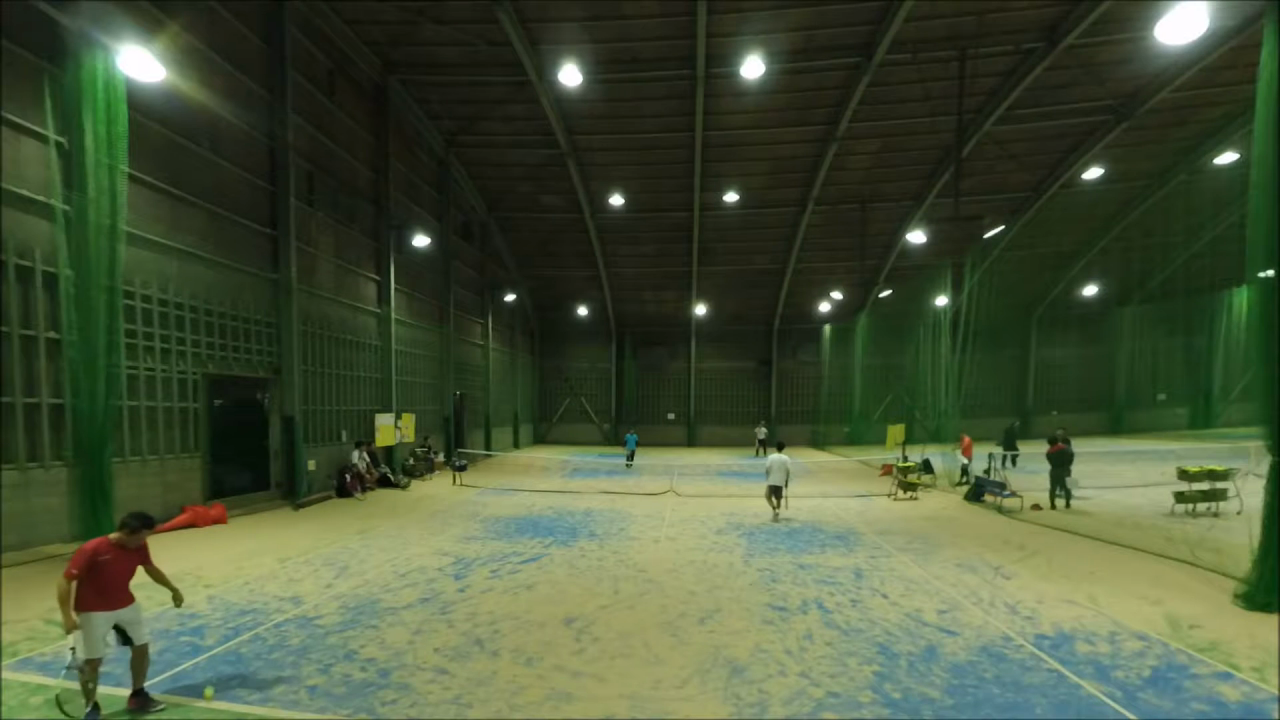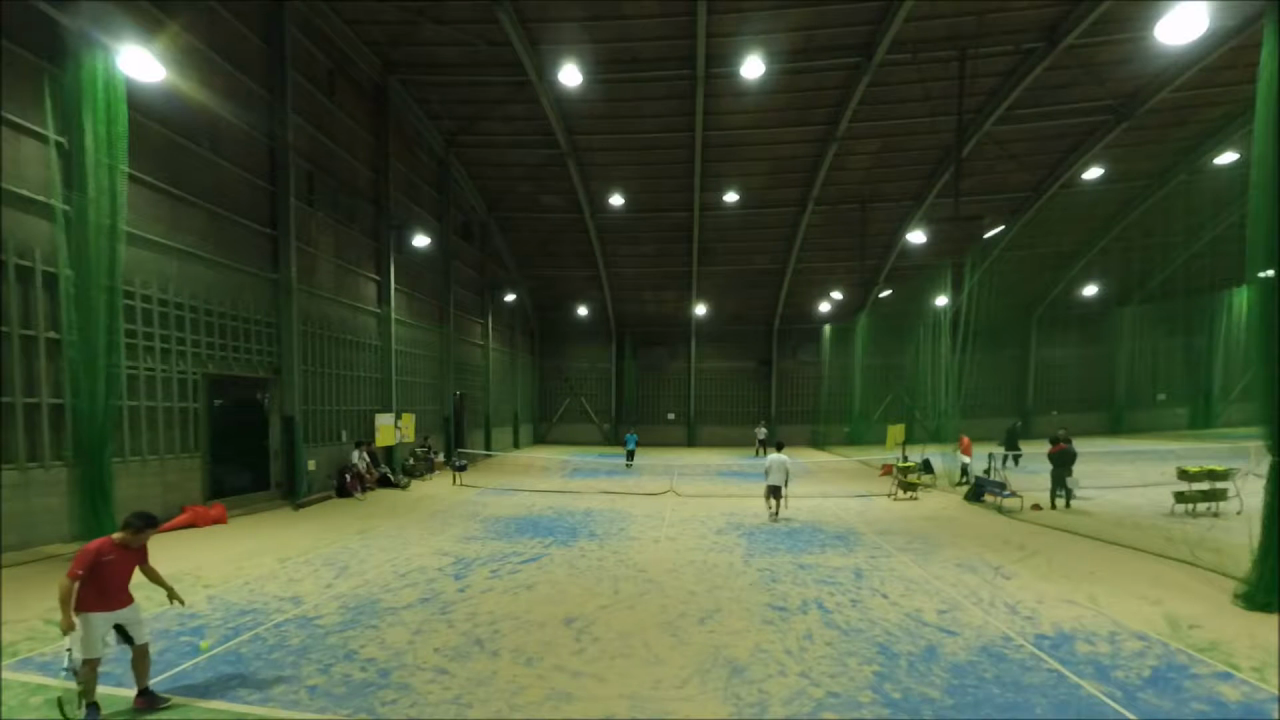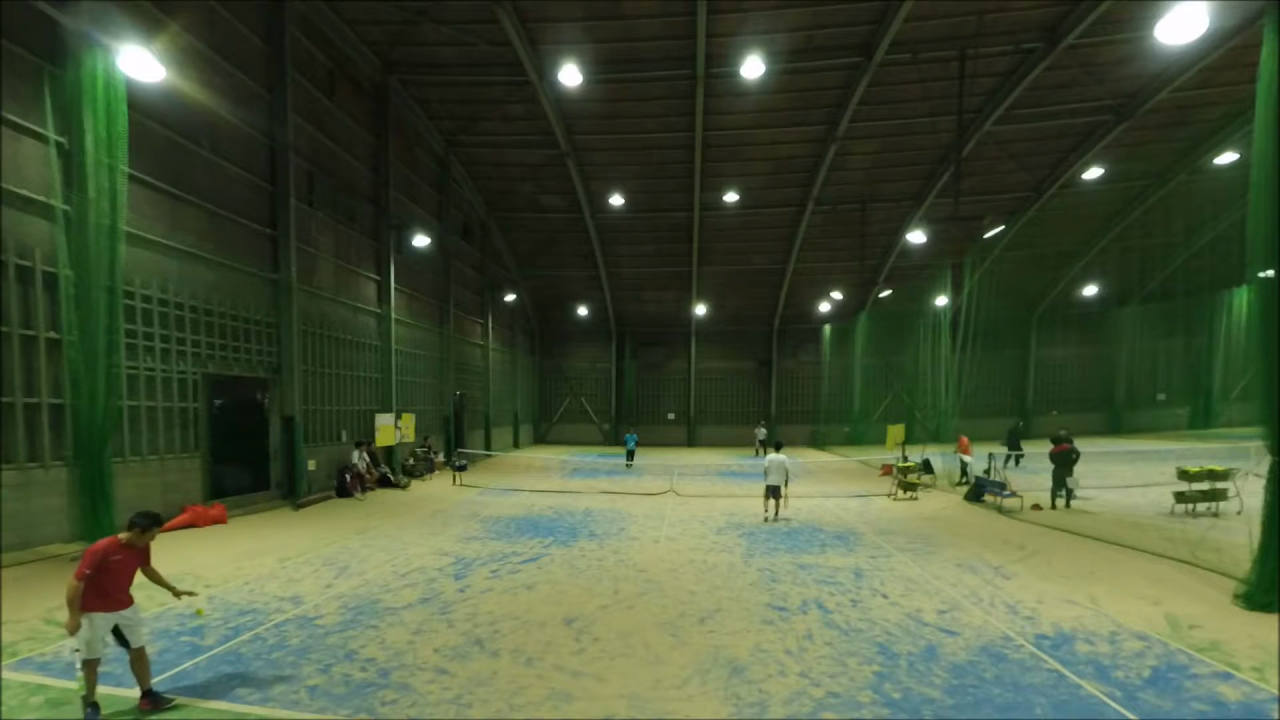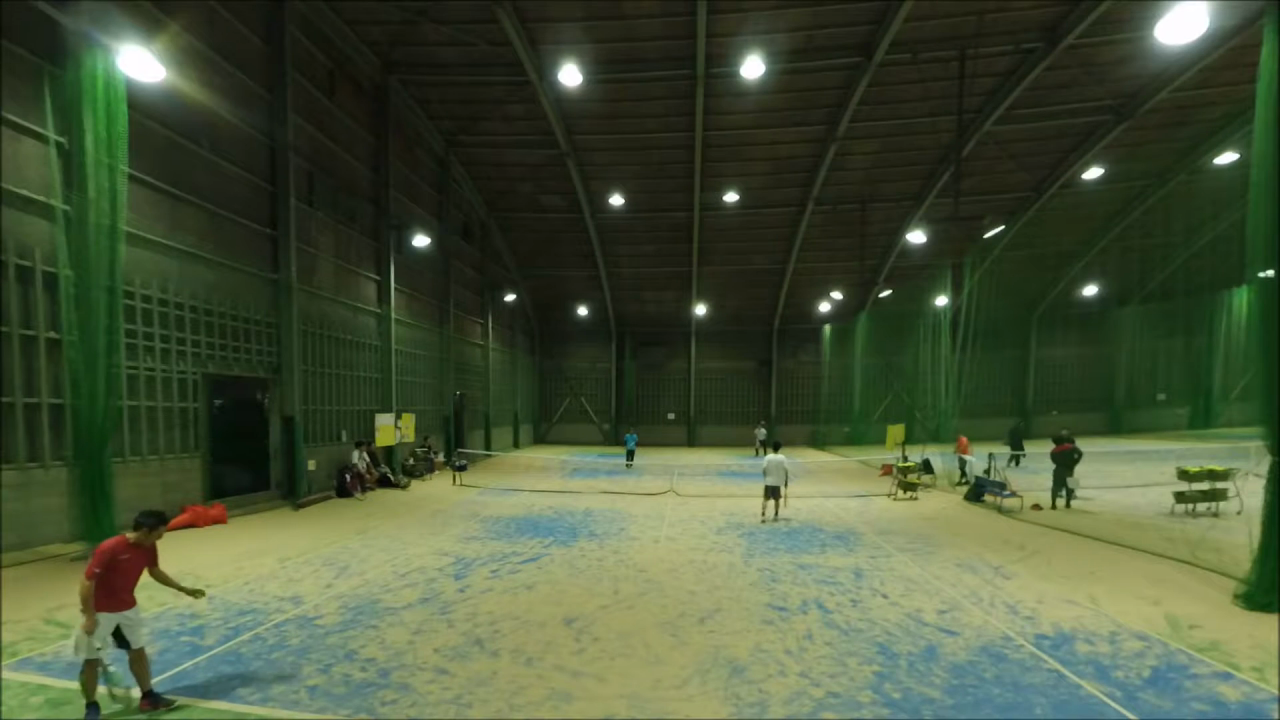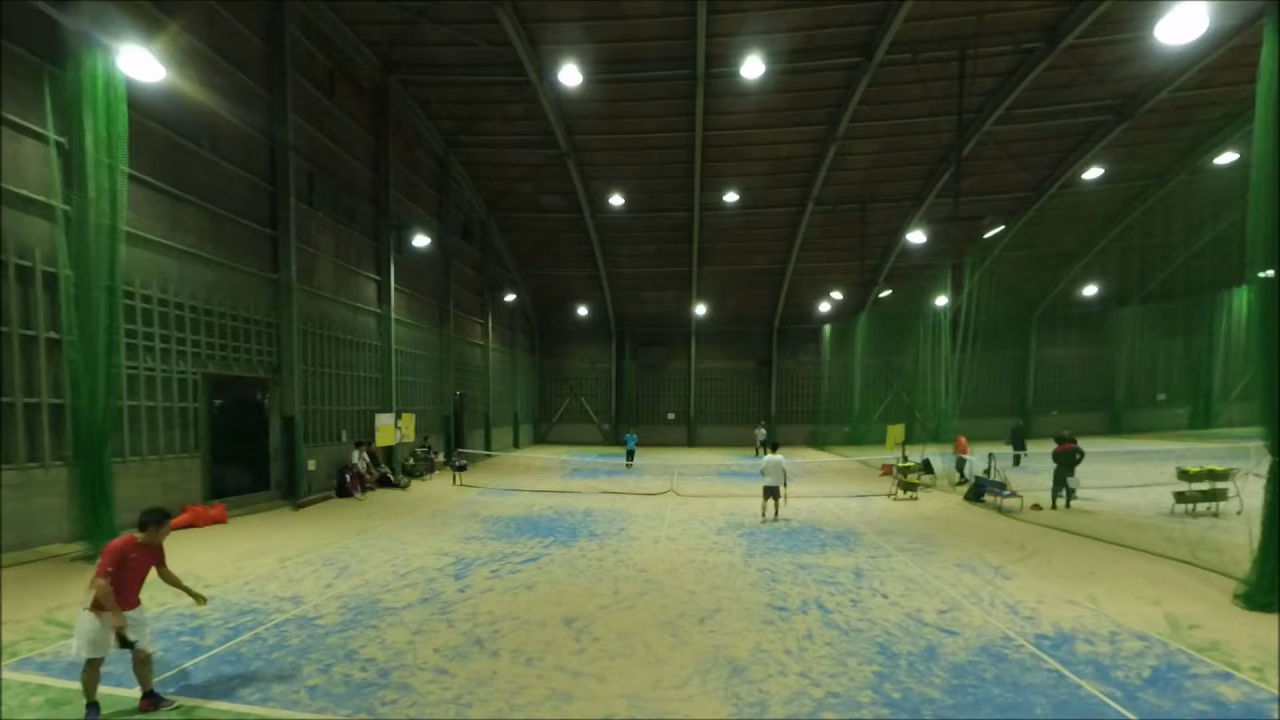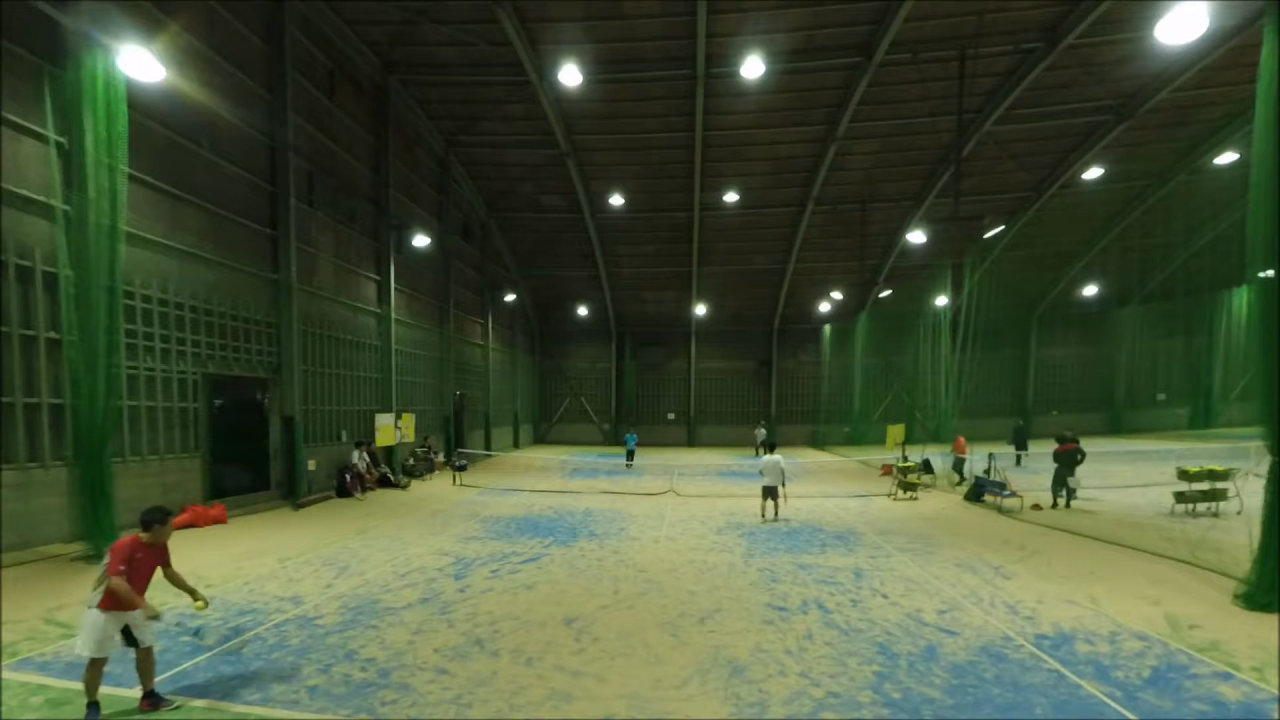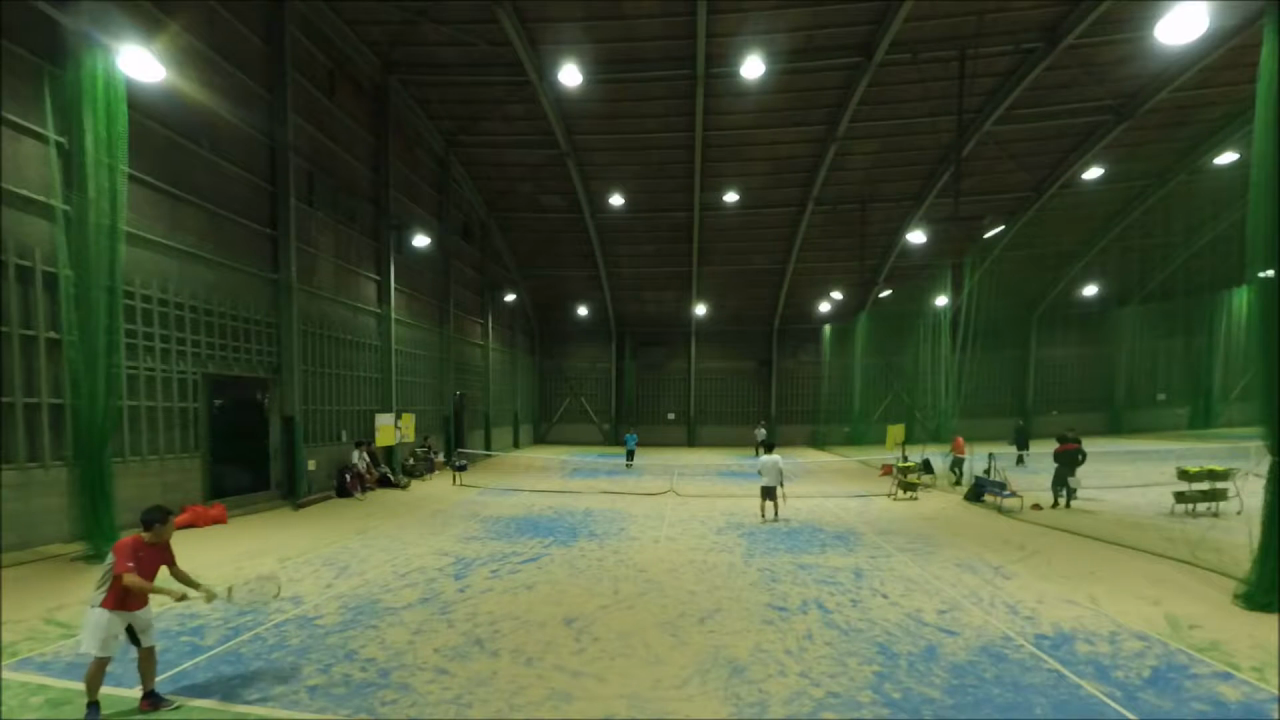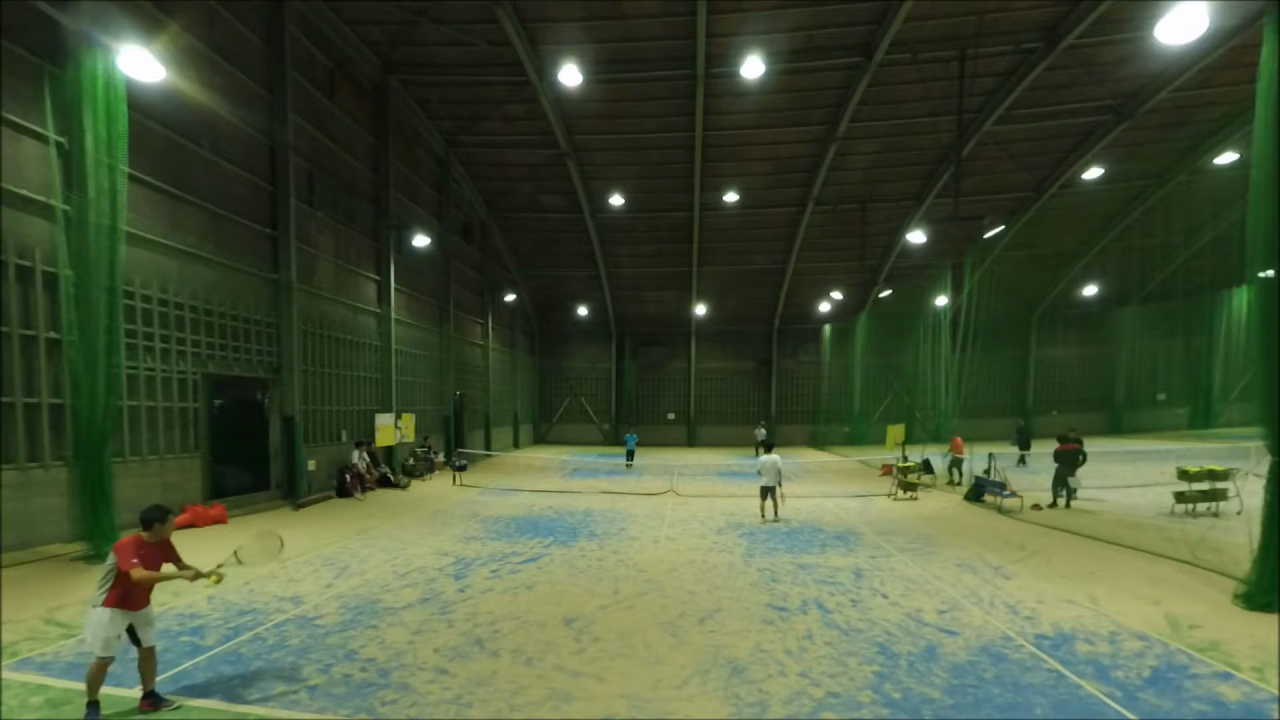
dt=0.1s
person 1, frame 1
left shoulder: (139, 547)
right shoulder: (91, 550)
left elbow: (151, 568)
right elbow: (65, 582)
left wrist: (173, 589)
right wrist: (67, 617)
left hip: (126, 606)
right hip: (93, 612)
left knee: (141, 648)
right knee: (93, 661)
left ankle: (138, 695)
person 1, frame 2
left shoulder: (139, 547)
right shoulder: (95, 550)
left elbow: (146, 568)
right elbow: (68, 582)
left wrist: (169, 589)
right wrist: (66, 617)
left hip: (125, 606)
right hip: (93, 612)
left knee: (141, 648)
right knee: (91, 661)
left ankle: (144, 695)
person 1, frame 3
left shoulder: (141, 548)
right shoulder: (100, 550)
left elbow: (147, 569)
right elbow: (75, 583)
left wrist: (173, 589)
right wrist: (73, 617)
left hip: (125, 607)
right hip: (95, 612)
left knee: (139, 651)
right knee: (91, 661)
left ankle: (148, 696)
person 1, frame 4
left shoulder: (148, 548)
right shoulder: (109, 549)
left elbow: (155, 571)
right elbow: (87, 583)
left wrist: (184, 589)
right wrist: (89, 617)
left hip: (127, 609)
right hip: (100, 613)
left knee: (138, 652)
right knee: (91, 661)
left ankle: (148, 697)
person 1, frame 5
left shoulder: (155, 547)
right shoulder: (117, 548)
left elbow: (163, 572)
right elbow: (100, 583)
left wrist: (190, 591)
right wrist: (115, 615)
left hip: (130, 608)
right hip: (101, 611)
left knee: (142, 652)
right knee: (93, 661)
left ankle: (148, 696)
person 1, frame 6
left shoulder: (160, 547)
right shoulder: (124, 547)
left elbow: (169, 573)
right elbow: (117, 583)
left wrist: (193, 593)
right wrist: (145, 606)
left hip: (135, 608)
right hip: (107, 609)
left knee: (146, 651)
right knee: (97, 660)
left ankle: (149, 696)
person 1, frame 7
left shoulder: (162, 546)
right shoulder: (126, 546)
left elbow: (175, 571)
right elbow: (130, 581)
left wrist: (199, 587)
right wrist: (168, 592)
left hip: (138, 608)
right hip: (108, 609)
left knee: (148, 650)
right knee: (101, 659)
left ankle: (149, 697)
person 1, frame 8
left shoulder: (164, 545)
right shoulder: (128, 546)
left elbow: (182, 566)
right elbow: (138, 576)
left wrist: (203, 574)
right wrist: (180, 575)
left hip: (140, 607)
right hip: (110, 608)
left knee: (148, 650)
right knee: (104, 659)
left ankle: (149, 697)
